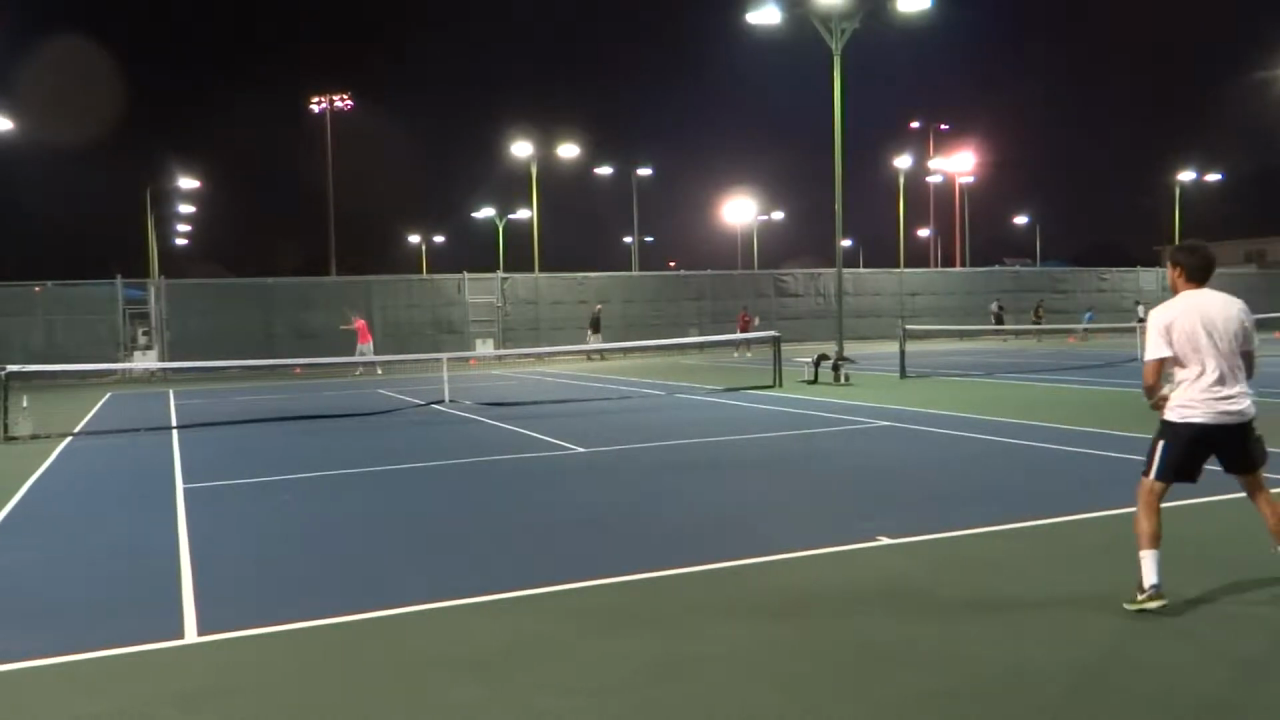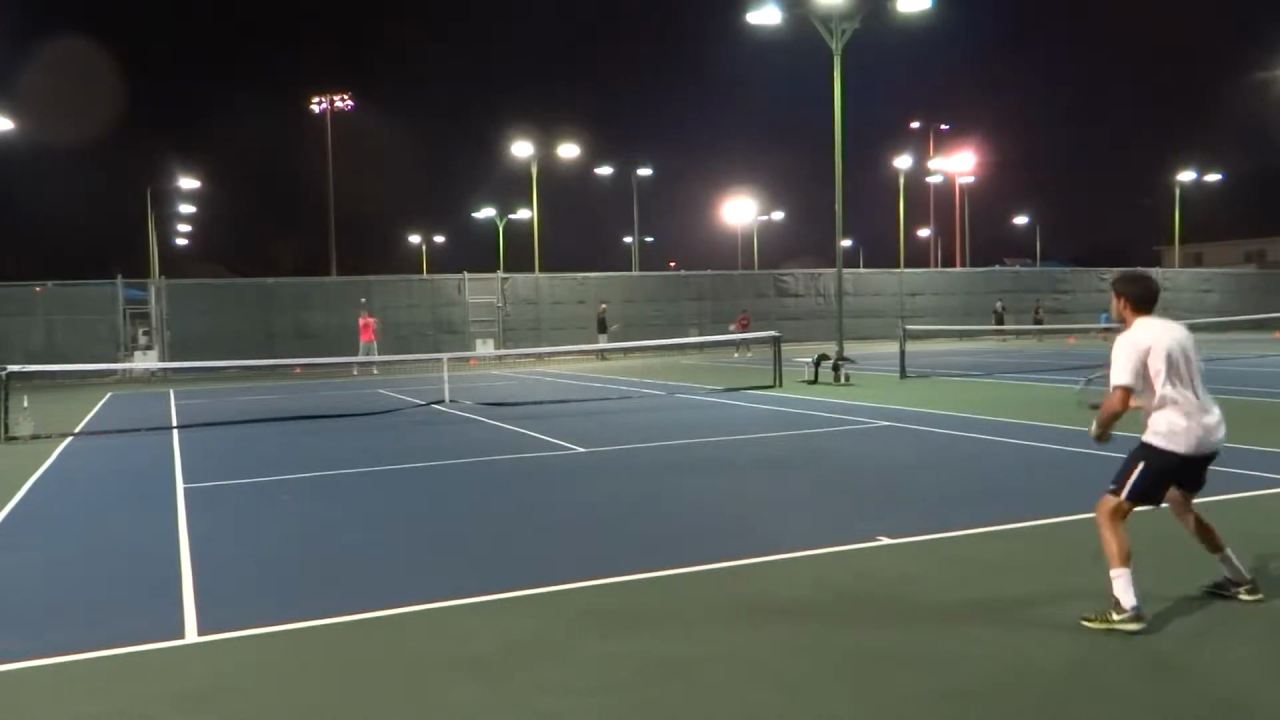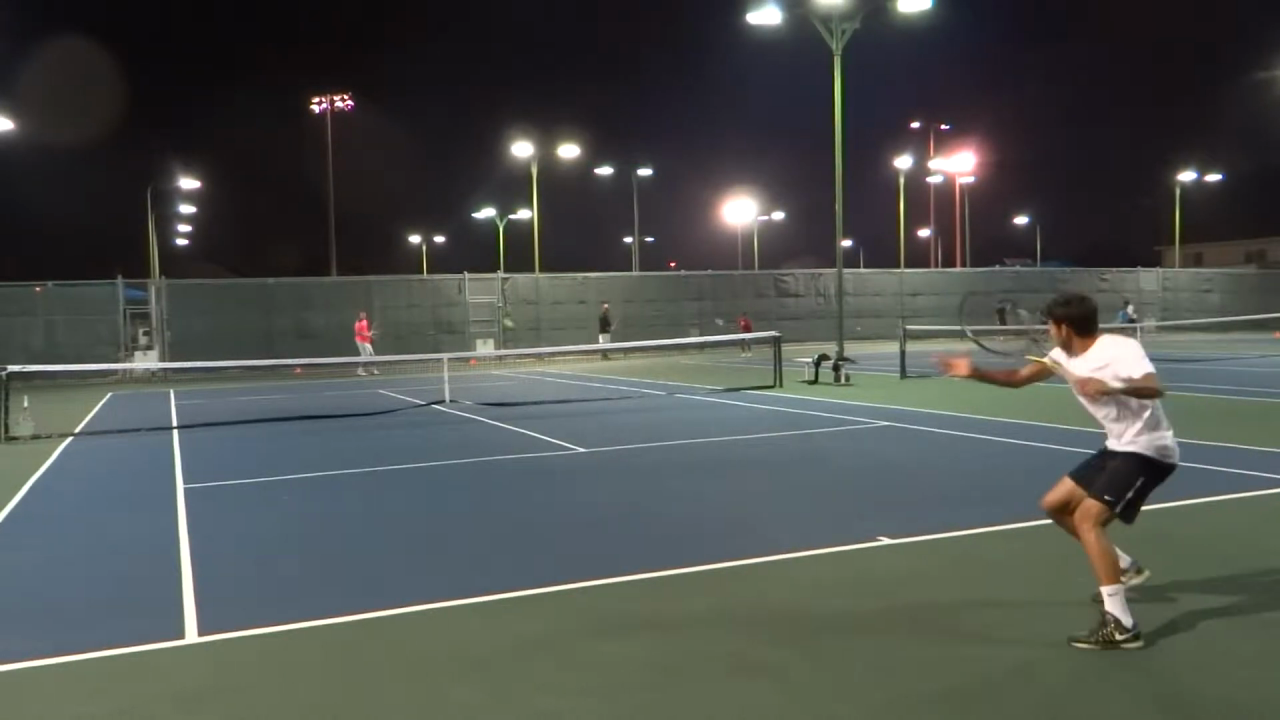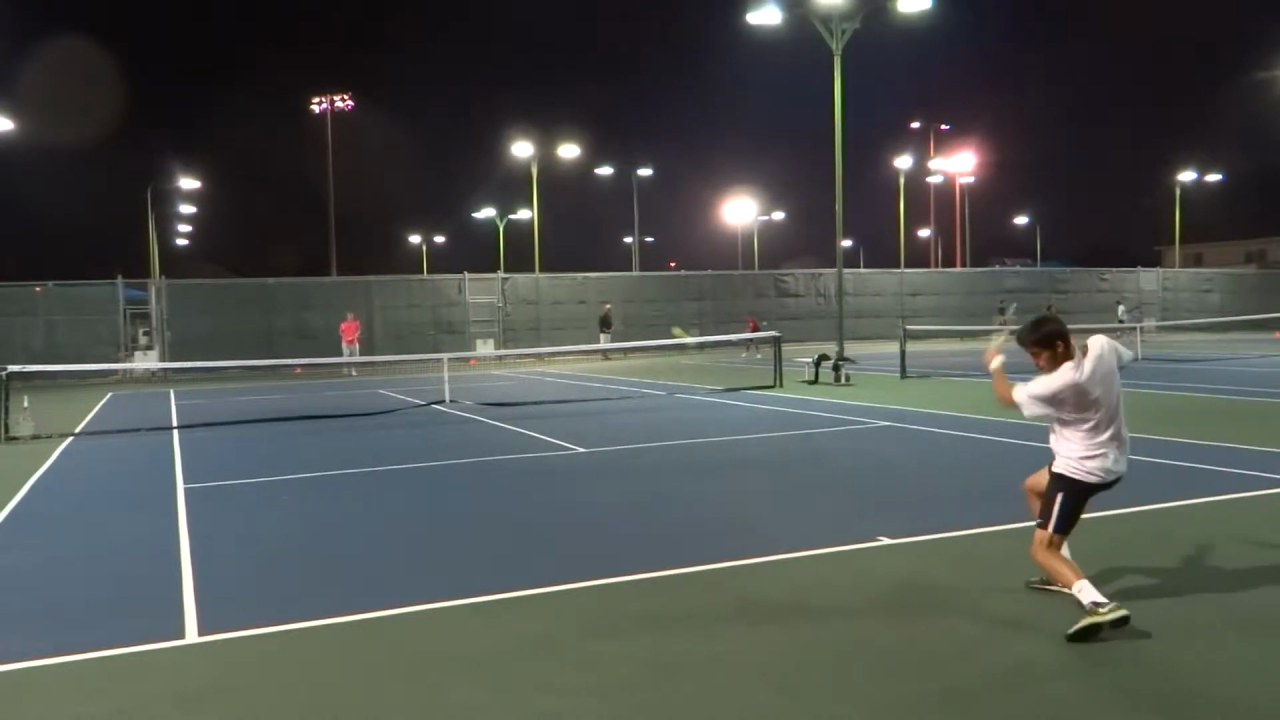
dt=0.5s
person 1, frame 1
left shoulder: (1164, 314)
right shoulder: (1237, 307)
left elbow: (1151, 378)
right elbow: (1248, 366)
left wrist: (1155, 398)
left hip: (1187, 415)
right hip: (1236, 412)
left knee: (1148, 496)
left ankle: (1150, 586)
person 1, frame 2
left shoulder: (1130, 341)
right shoulder: (1179, 332)
left elbow: (1119, 405)
left wrist: (1100, 426)
right wrist: (1125, 404)
left hip: (1172, 440)
right hip: (1208, 434)
left knee: (1107, 511)
right knee: (1180, 505)
left ankle: (1125, 606)
right ankle: (1238, 579)
person 1, frame 3
left shoulder: (1122, 348)
right shoulder: (1065, 354)
left elbow: (1154, 388)
right elbow: (1018, 377)
left wrist: (1111, 386)
right wrist: (974, 371)
left hip: (1149, 452)
right hip: (1120, 447)
left knee: (1087, 521)
right knee: (1053, 504)
left ankle: (1121, 626)
right ankle: (1124, 567)
person 1, frame 4
left shoulder: (1053, 387)
right shoulder: (1102, 344)
left elbow: (1005, 397)
right elbow: (1122, 358)
left wrist: (995, 364)
left hip: (1083, 470)
right hip: (1112, 459)
left knee: (1042, 549)
right knee: (1035, 487)
left ankle: (1101, 606)
right ankle: (1063, 576)
